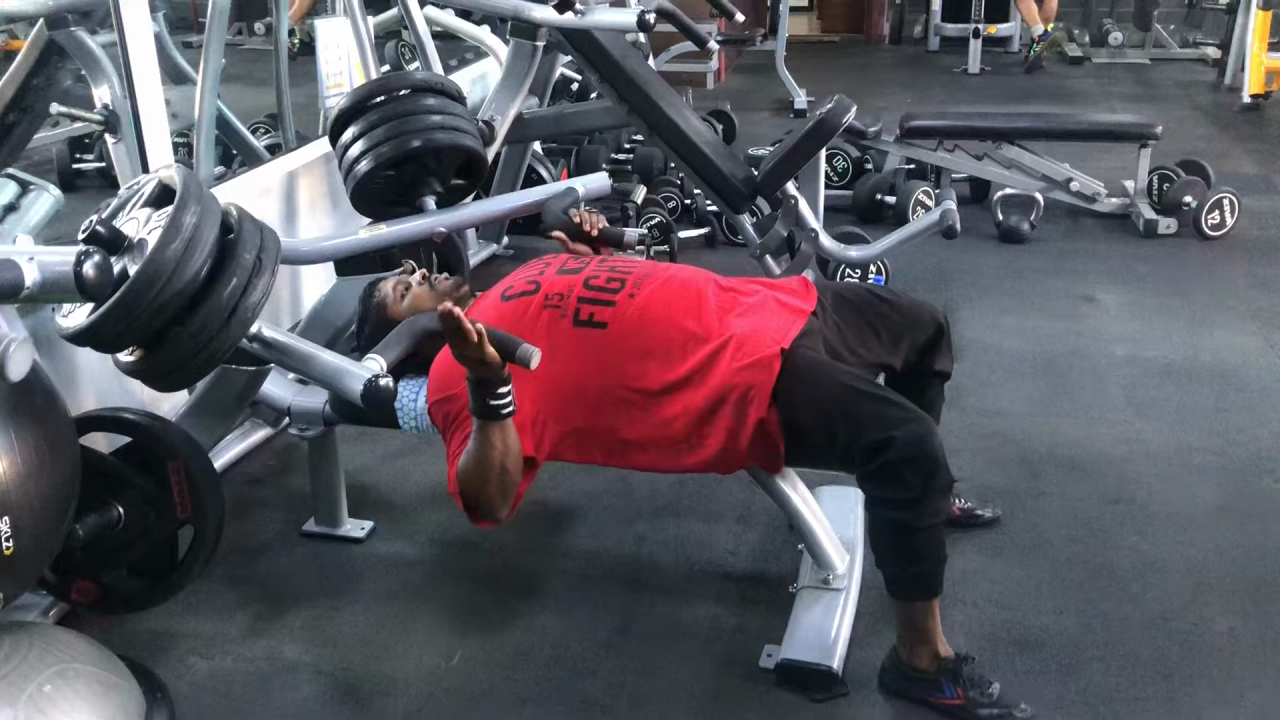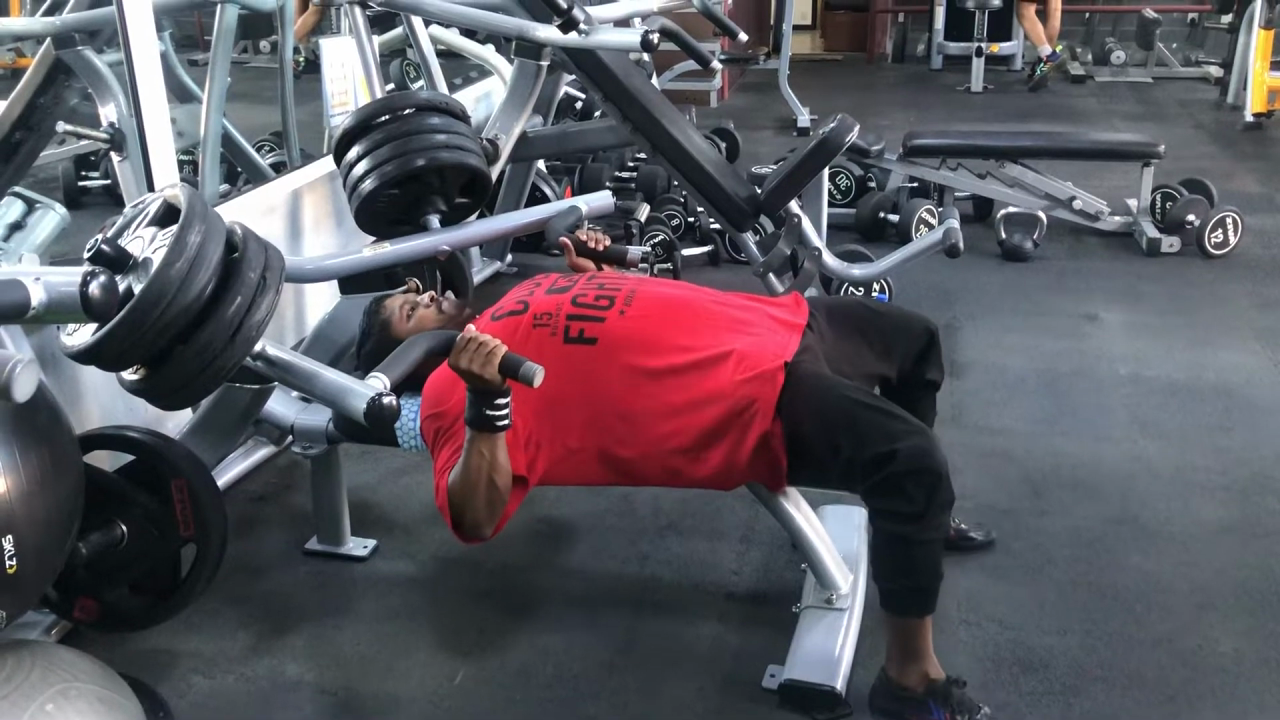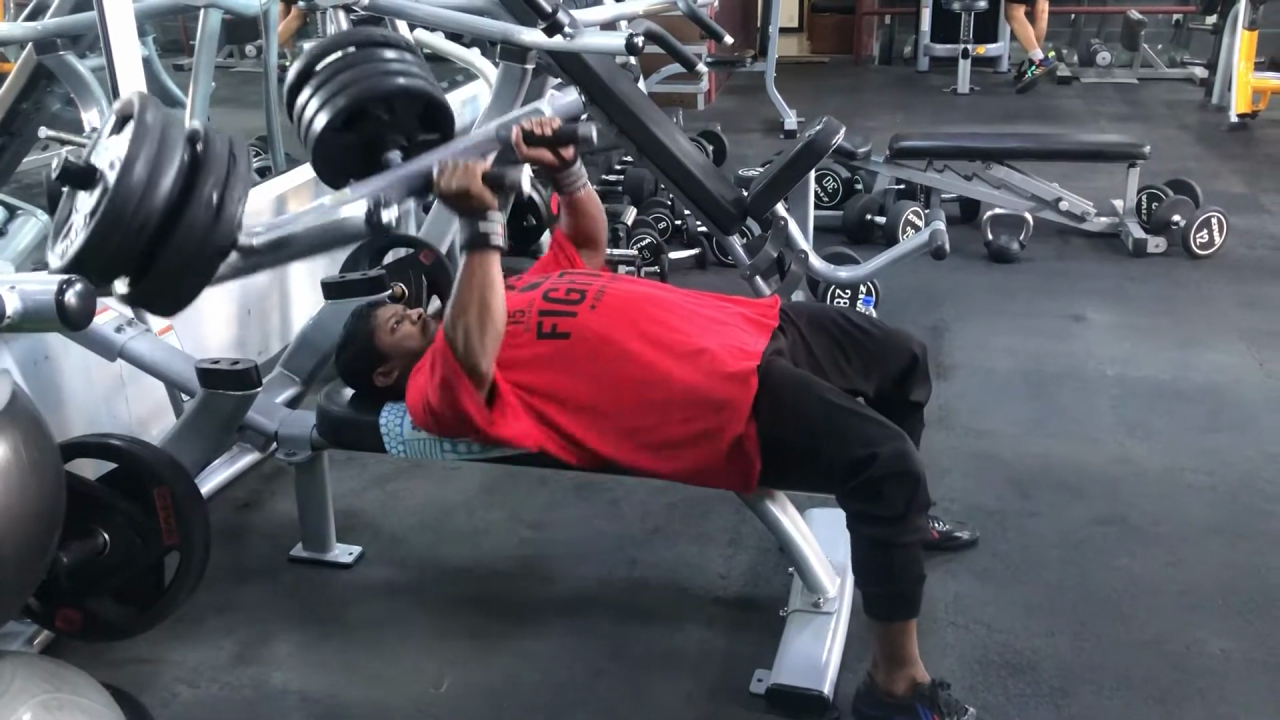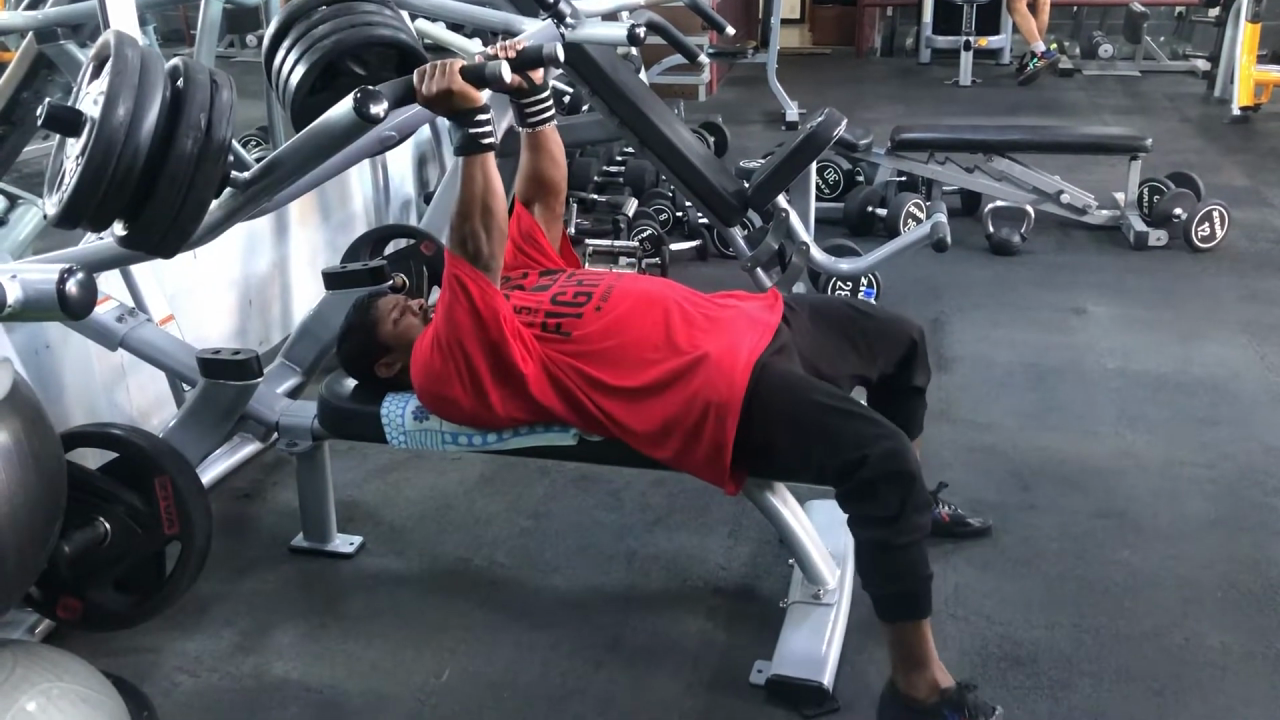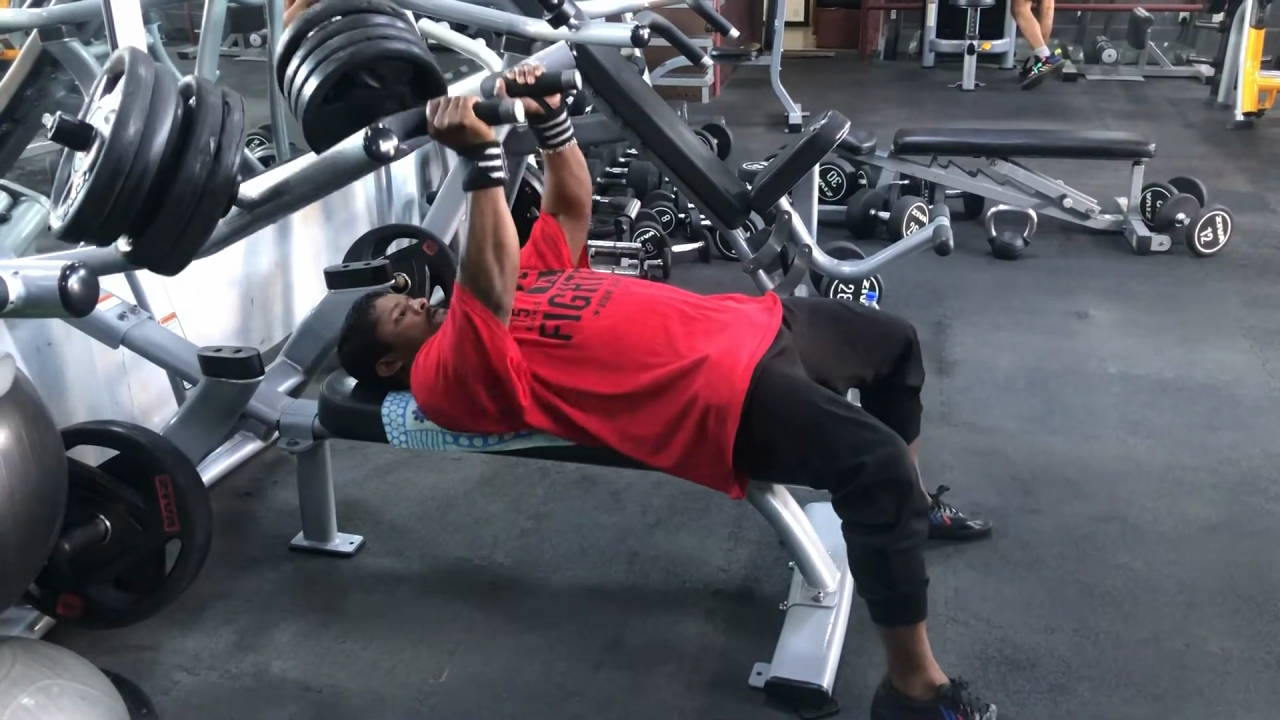
dt=1s
person 1, frame 1
left shoulder: (516, 288)
right shoulder: (456, 370)
right elbow: (491, 502)
left wrist: (590, 249)
right wrist: (488, 380)
right hip: (746, 382)
left knee: (922, 328)
right knee: (908, 444)
left ankle: (919, 499)
right ankle: (922, 658)
person 1, frame 2
left shoulder: (512, 310)
right shoulder: (451, 389)
right elbow: (476, 520)
left wrist: (597, 268)
right wrist: (486, 401)
right hip: (745, 398)
left knee: (915, 339)
right knee: (913, 459)
left ankle: (913, 518)
person 1, frame 3
left shoulder: (510, 296)
right shoulder: (434, 387)
left elbow: (589, 240)
right elbow: (472, 370)
left wrist: (560, 166)
right wrist: (480, 224)
right hip: (715, 399)
left knee: (903, 360)
right knee: (887, 464)
left ankle: (898, 524)
person 1, frame 4
left shoulder: (497, 293)
right shoulder: (447, 366)
left elbow: (544, 194)
right elbow: (475, 248)
left wrist: (529, 93)
right wrist: (470, 123)
right hip: (716, 389)
left knee: (900, 342)
right knee: (880, 459)
left ankle: (910, 508)
person 1, frame 5
left shoulder: (521, 277)
right shoulder: (441, 373)
left elbow: (571, 209)
right elbow: (487, 297)
left wrist: (546, 119)
right wrist: (481, 158)
right hip: (719, 392)
left knee: (894, 343)
right knee: (878, 463)
left ankle: (912, 508)
